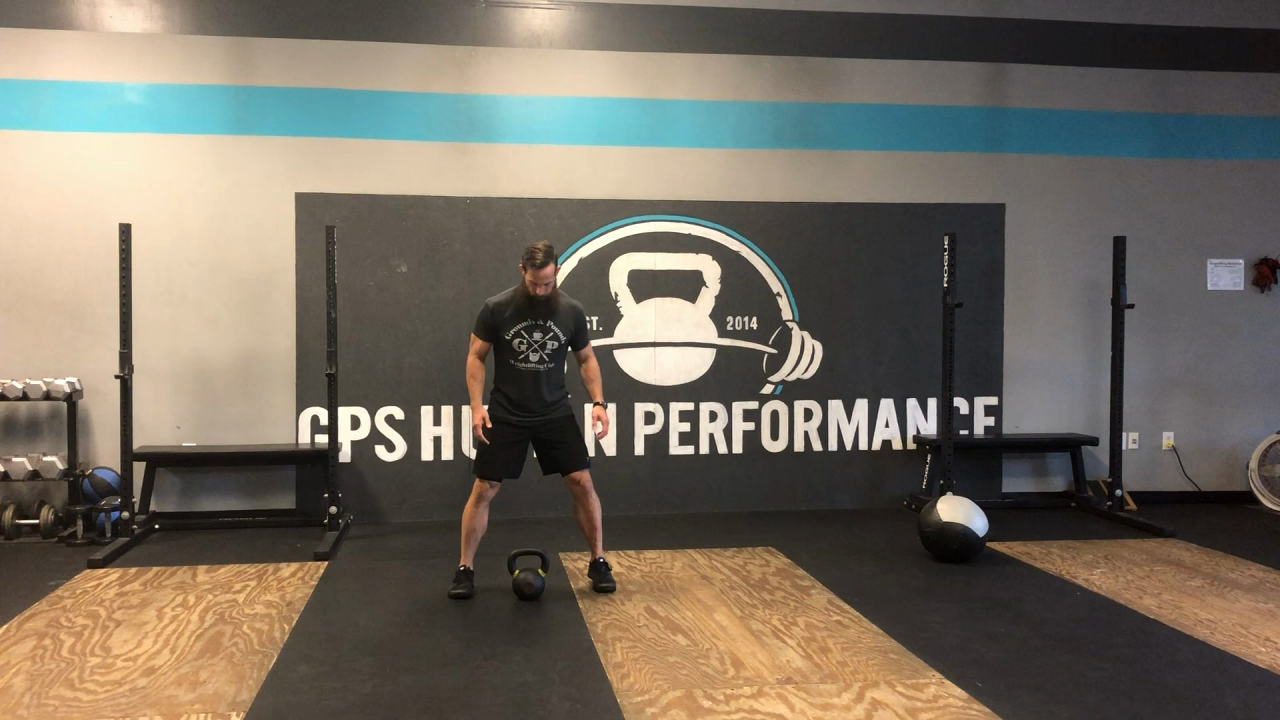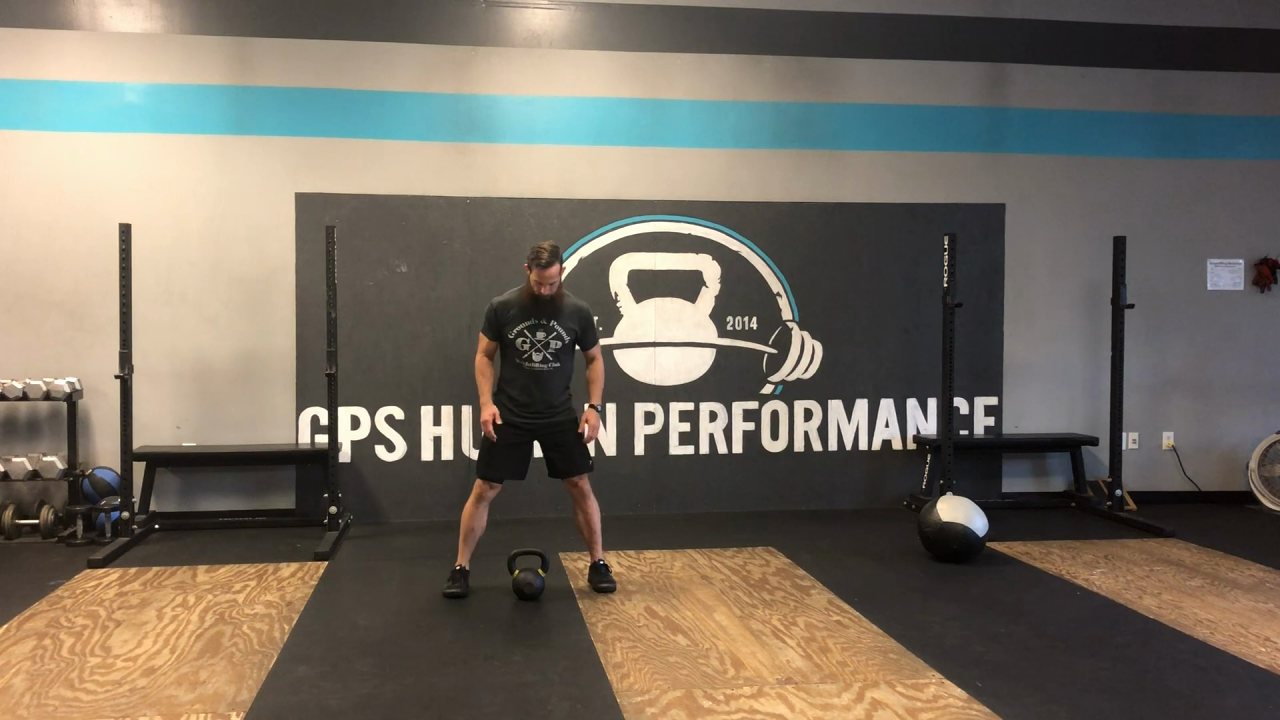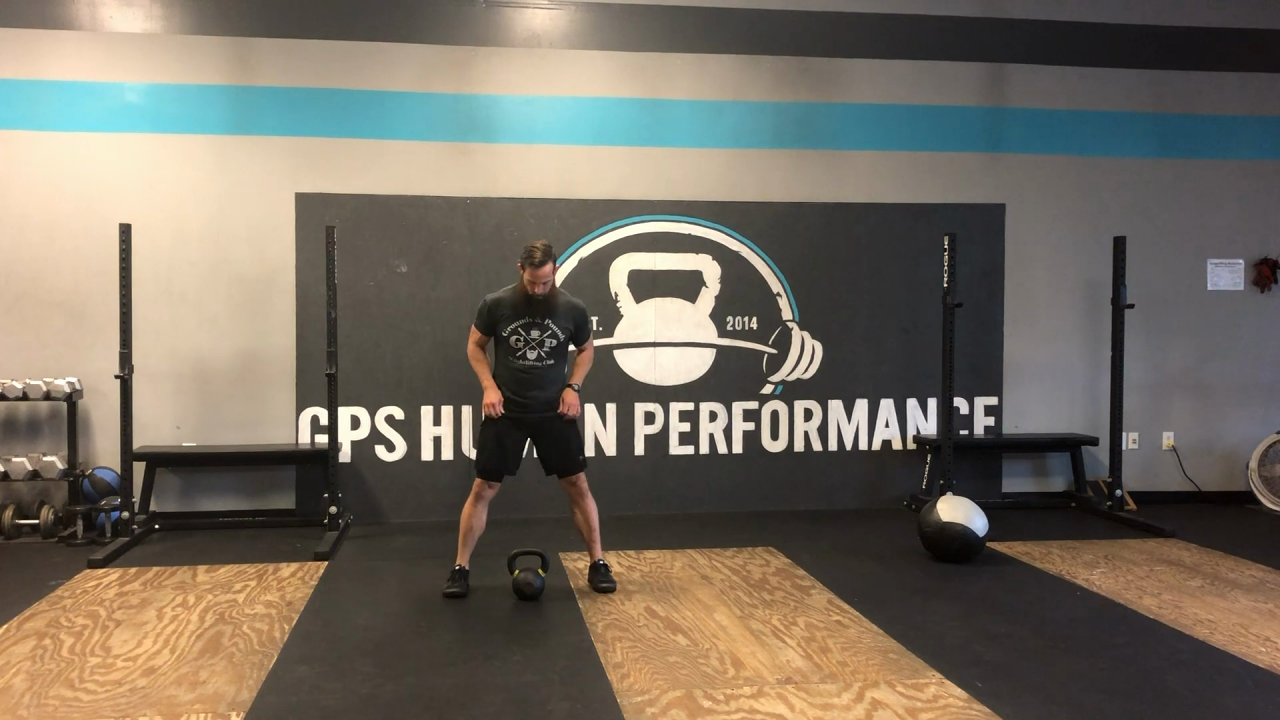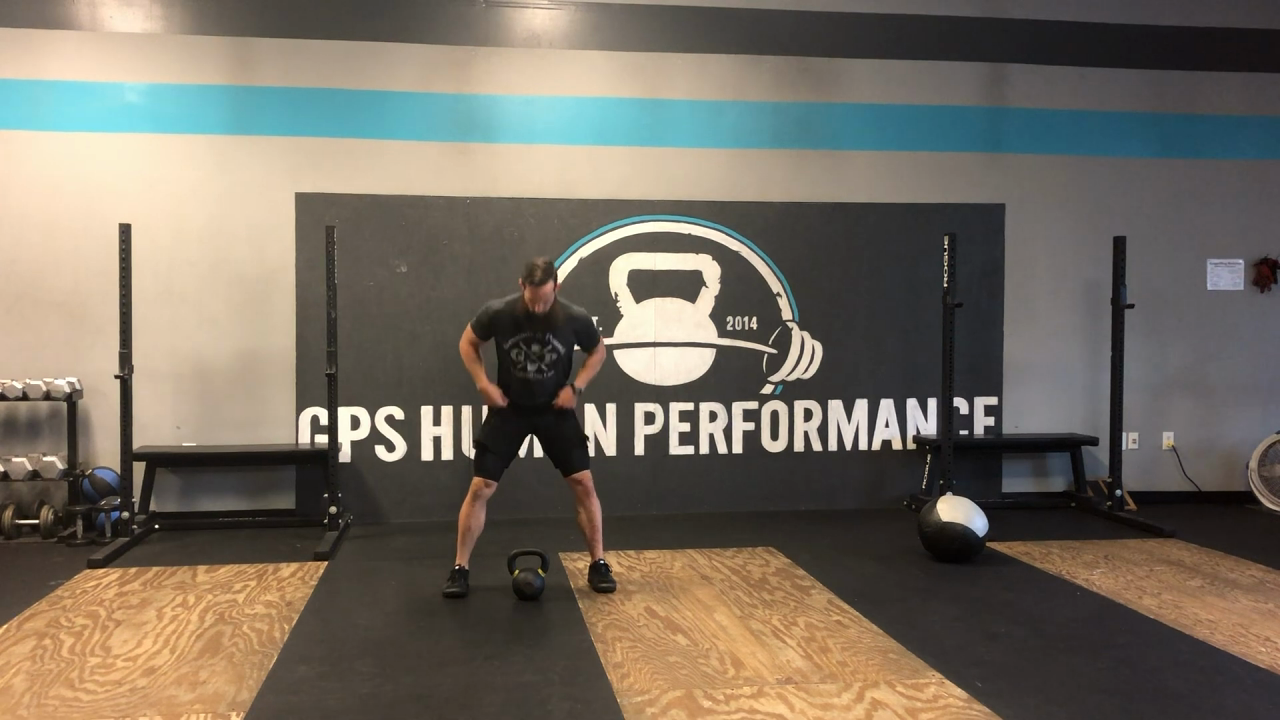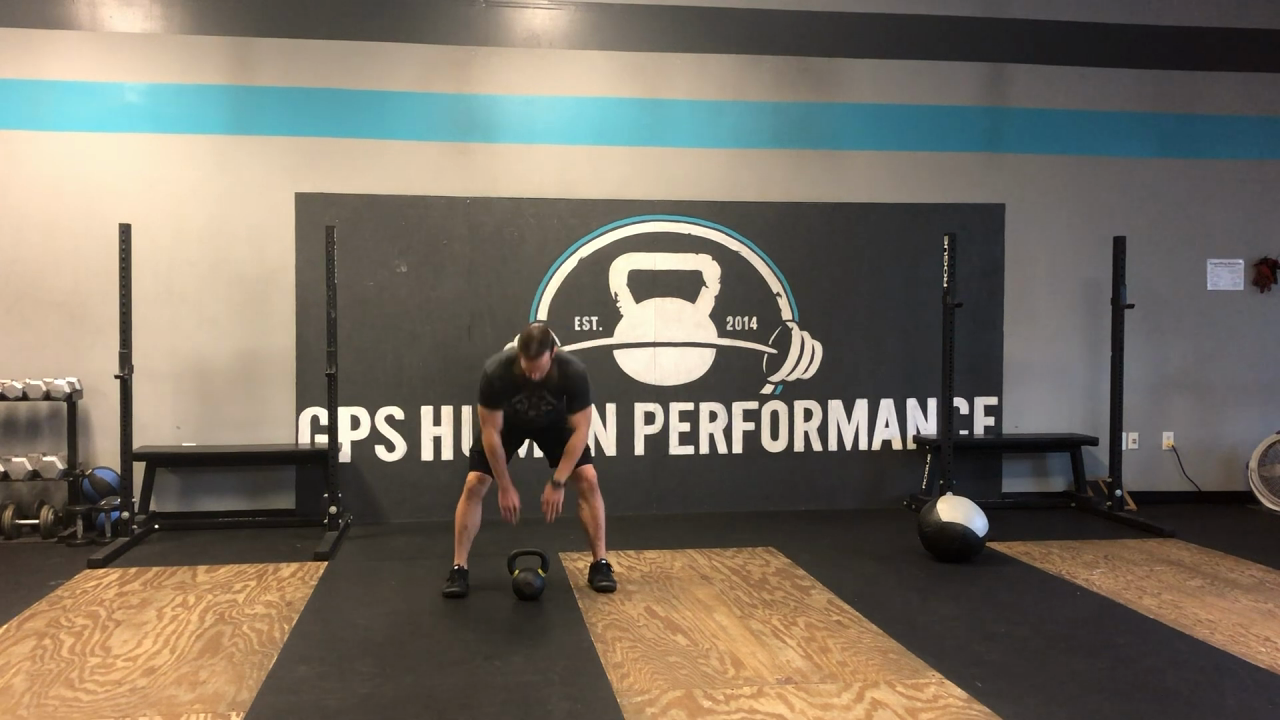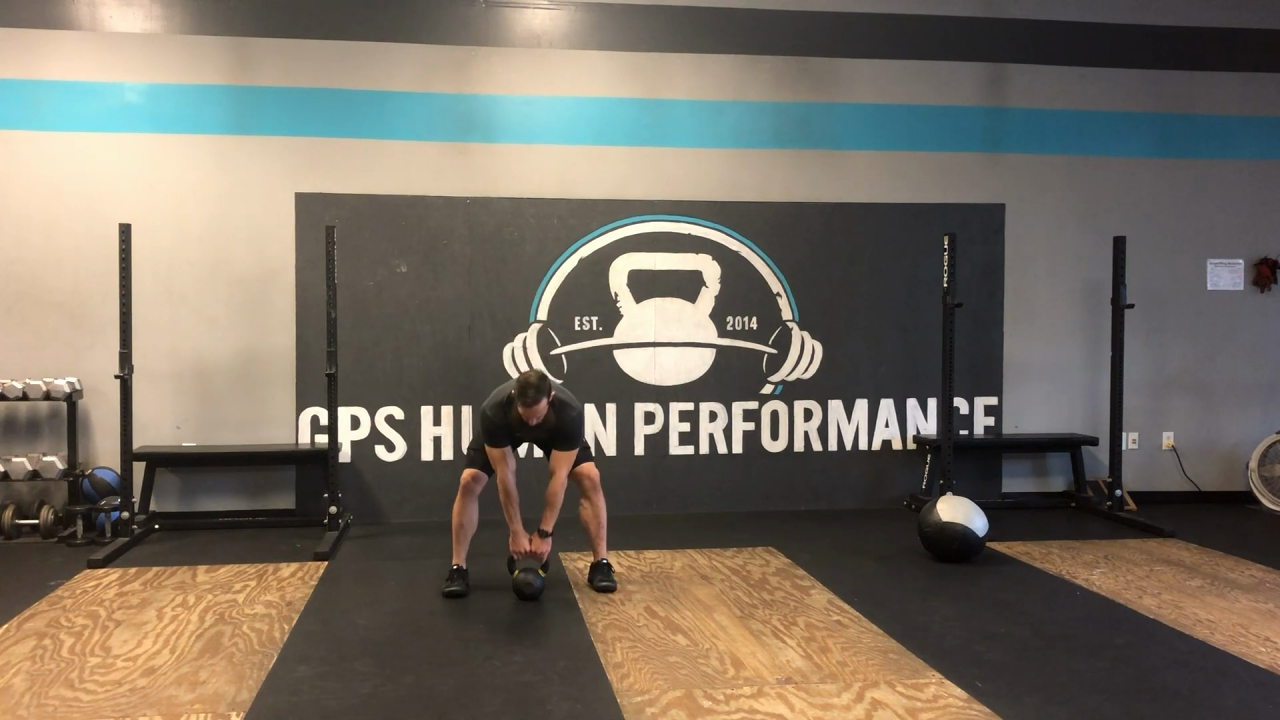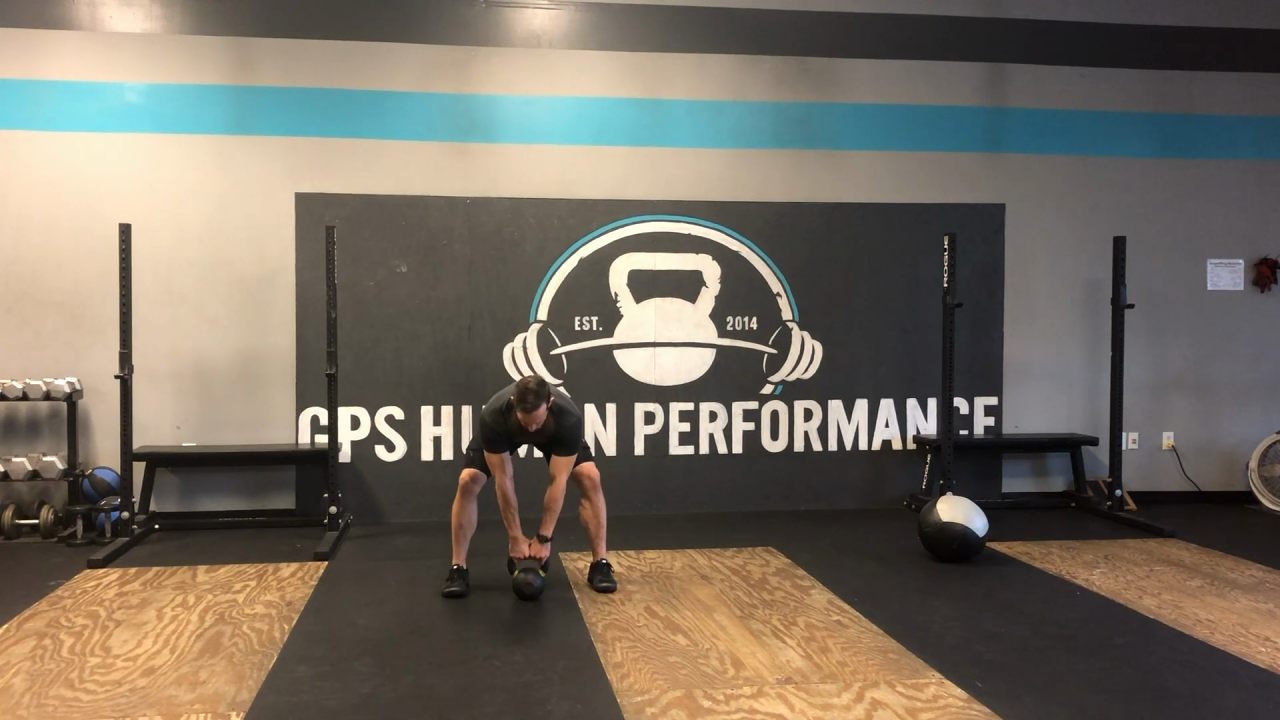
dt=0.3s
person 1, frame 1
left shoulder: (571, 311)
right shoulder: (496, 308)
left elbow: (586, 359)
right elbow: (476, 357)
left wrist: (598, 401)
right wrist: (476, 405)
left hip: (554, 413)
right hip: (505, 415)
left knee: (582, 483)
right knee: (484, 490)
left ankle: (598, 562)
right ankle: (465, 569)
person 1, frame 2
left shoulder: (578, 312)
right shoulder: (502, 307)
left elbow: (594, 359)
right elbow: (484, 356)
left wrist: (594, 405)
right wrist: (486, 403)
left hip: (559, 416)
right hip: (509, 417)
left knee: (581, 487)
right knee: (484, 490)
left ankle: (598, 564)
right ankle: (460, 569)
person 1, frame 3
left shoulder: (572, 308)
right shoulder: (496, 304)
left elbow: (587, 349)
right elbow: (475, 344)
left wrist: (574, 386)
right wrist: (488, 385)
left hip: (555, 411)
right hip: (506, 411)
left knee: (578, 486)
right knee: (483, 489)
left ankle: (598, 564)
right ankle: (460, 569)
person 1, frame 4
left shoulder: (575, 318)
right shoulder: (497, 312)
left elbow: (598, 352)
right elbow: (467, 343)
left wrist: (575, 387)
right wrist: (484, 384)
left hip: (554, 410)
right hip: (508, 409)
left knee: (583, 483)
right knee: (481, 488)
left ankle: (598, 563)
right ankle: (460, 568)
person 1, frame 5
left shoulder: (574, 372)
right shoulder: (495, 372)
left elbow: (580, 431)
right elbow: (490, 433)
left wrist: (557, 483)
right wrist: (505, 487)
left hip: (554, 422)
right hip: (506, 422)
left knee: (588, 478)
right knee: (474, 484)
left ankle: (599, 564)
right ankle: (459, 569)
person 1, frame 6
left shoulder: (569, 412)
right shoulder: (494, 411)
left elbow: (559, 476)
right elbow: (506, 474)
left wrist: (544, 533)
right wrist: (516, 532)
left hip: (553, 431)
right hip: (507, 430)
left knee: (589, 478)
right knee: (470, 481)
left ankle: (601, 564)
right ankle: (458, 568)
person 1, frame 7
left shoulder: (569, 418)
right shoulder: (493, 417)
left elbow: (558, 482)
right elbow: (503, 480)
left wrist: (544, 538)
right wrist: (515, 537)
left hip: (554, 433)
right hip: (505, 433)
left knee: (590, 478)
right knee: (468, 481)
left ankle: (600, 564)
right ankle: (458, 569)
